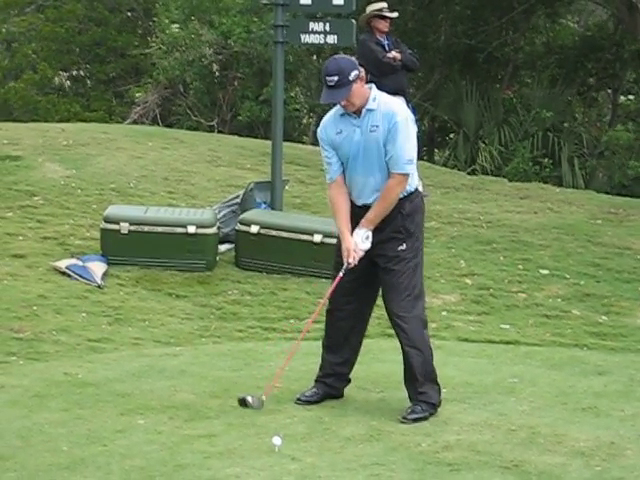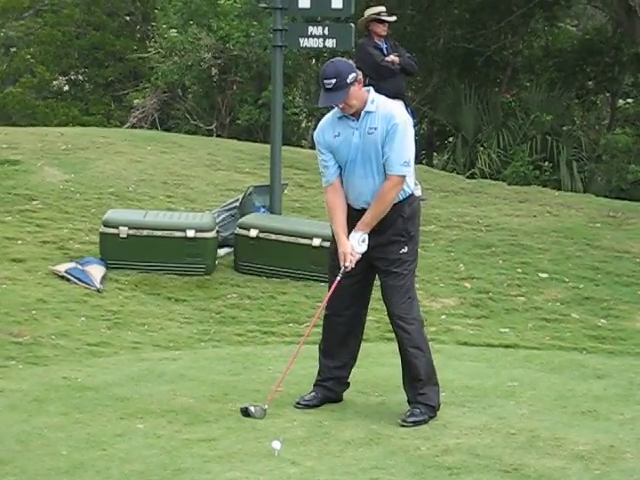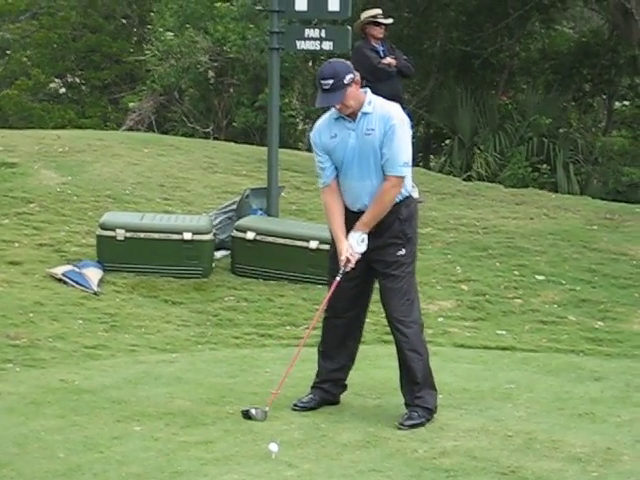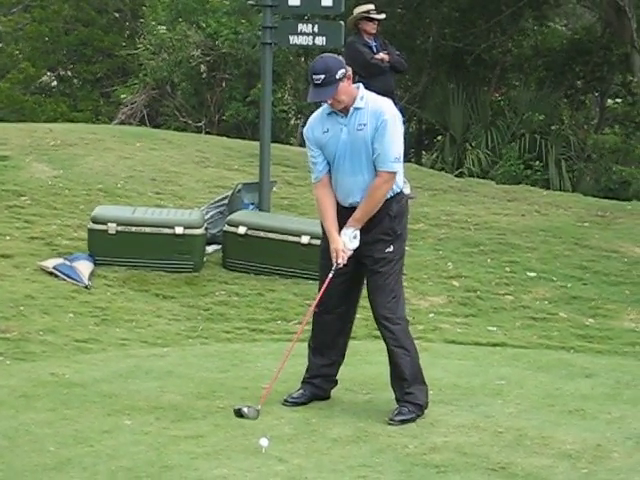
dt=0.3s
person 1, frame 1
left shoulder: (395, 113)
right shoulder: (329, 126)
left elbow: (400, 178)
right elbow: (337, 184)
left wrist: (367, 228)
right wrist: (347, 236)
left hip: (398, 215)
right hip: (357, 214)
left knee: (404, 307)
right knee: (344, 303)
left ankle: (425, 394)
right ankle: (331, 380)
person 1, frame 2
left shoulder: (393, 116)
right shoulder: (326, 129)
left elbow: (395, 180)
right elbow: (333, 187)
left wrist: (361, 232)
right wrist: (342, 240)
left hip: (395, 219)
right hip: (353, 217)
left knee: (402, 309)
right knee: (340, 307)
left ankle: (424, 397)
right ankle: (330, 384)
person 1, frame 3
left shoulder: (390, 116)
right shoulder: (322, 130)
left elbow: (395, 181)
right elbow: (330, 188)
left wrist: (361, 231)
right wrist: (341, 240)
left hip: (392, 221)
right hip: (350, 221)
left knee: (401, 312)
right knee: (339, 309)
left ankle: (421, 400)
right ankle: (327, 386)
person 1, frame 4
left shoulder: (383, 112)
right shoulder: (315, 125)
left elbow: (386, 177)
right elbow: (322, 184)
left wrist: (354, 227)
right wrist: (334, 236)
left hip: (383, 217)
right hip: (340, 216)
left knee: (387, 308)
right knee: (329, 306)
left ankle: (412, 396)
right ankle: (318, 382)
person 2, frame 1
left shoulder: (394, 42)
right shoulder: (365, 41)
left elbow: (414, 63)
right elbow: (382, 65)
left wrist: (399, 57)
right wrist: (401, 63)
left hip: (400, 98)
person 2, frame 2
left shoulder: (393, 44)
right shoulder: (364, 46)
left elbow: (413, 66)
right elbow: (381, 69)
left wrist: (398, 60)
right wrist: (391, 64)
left hip: (399, 103)
person 2, frame 3
left shoulder: (389, 47)
right shoulder: (361, 48)
left elbow: (409, 69)
right elbow: (379, 72)
left wrist: (394, 63)
right wrist: (393, 68)
left ankle: (409, 188)
person 2, frame 4
left shoulder: (382, 42)
right shoulder: (353, 43)
left elbow: (403, 64)
right elbow: (371, 66)
left wrist: (387, 58)
right wrist: (389, 64)
left hip: (389, 101)
left ankle: (400, 185)
